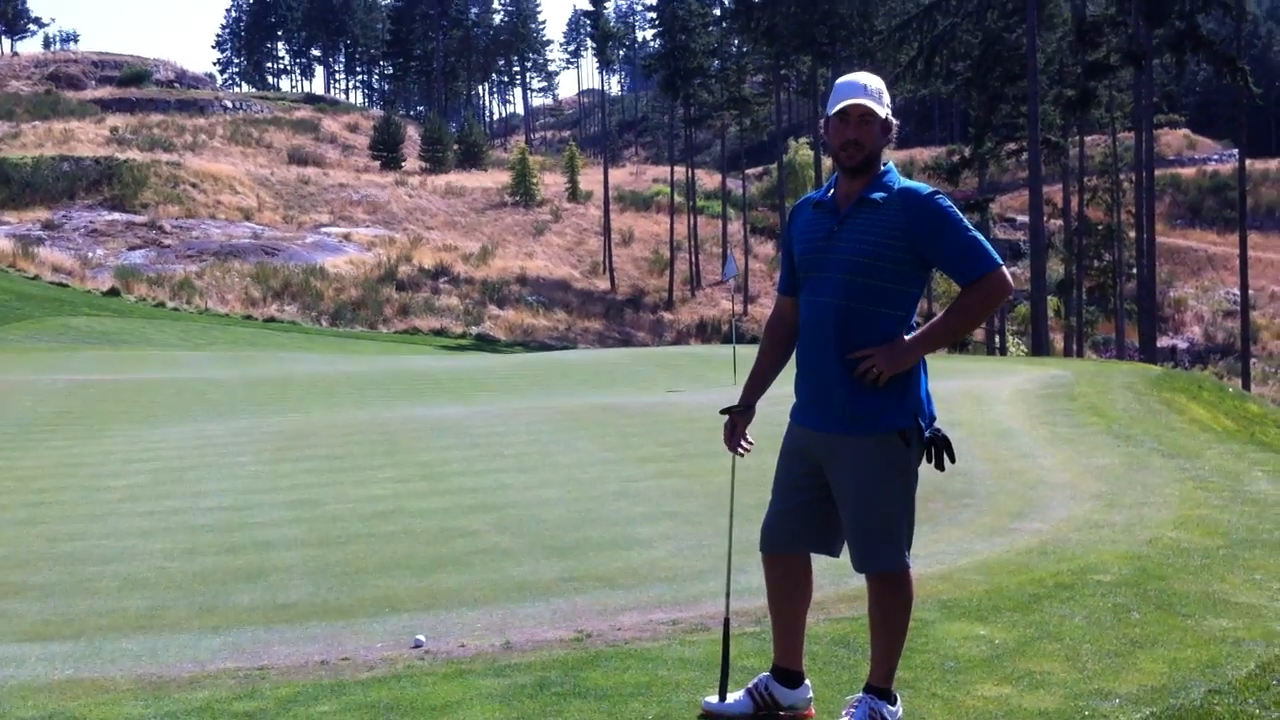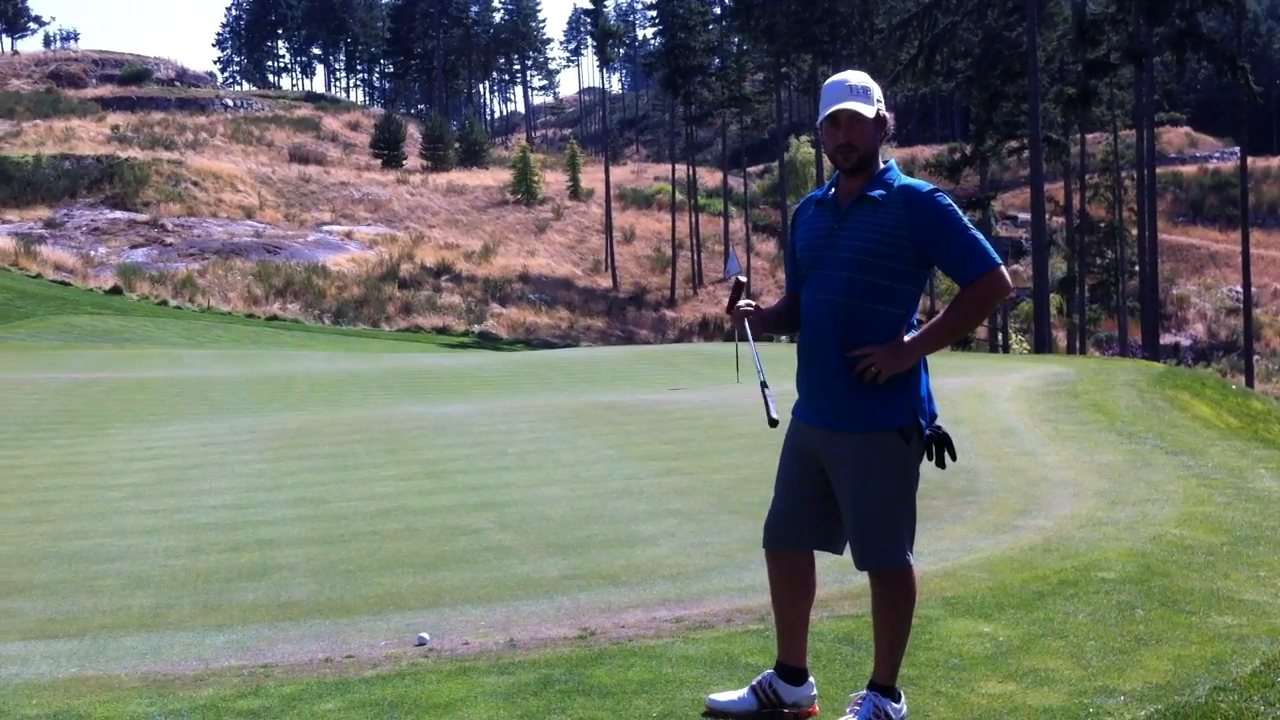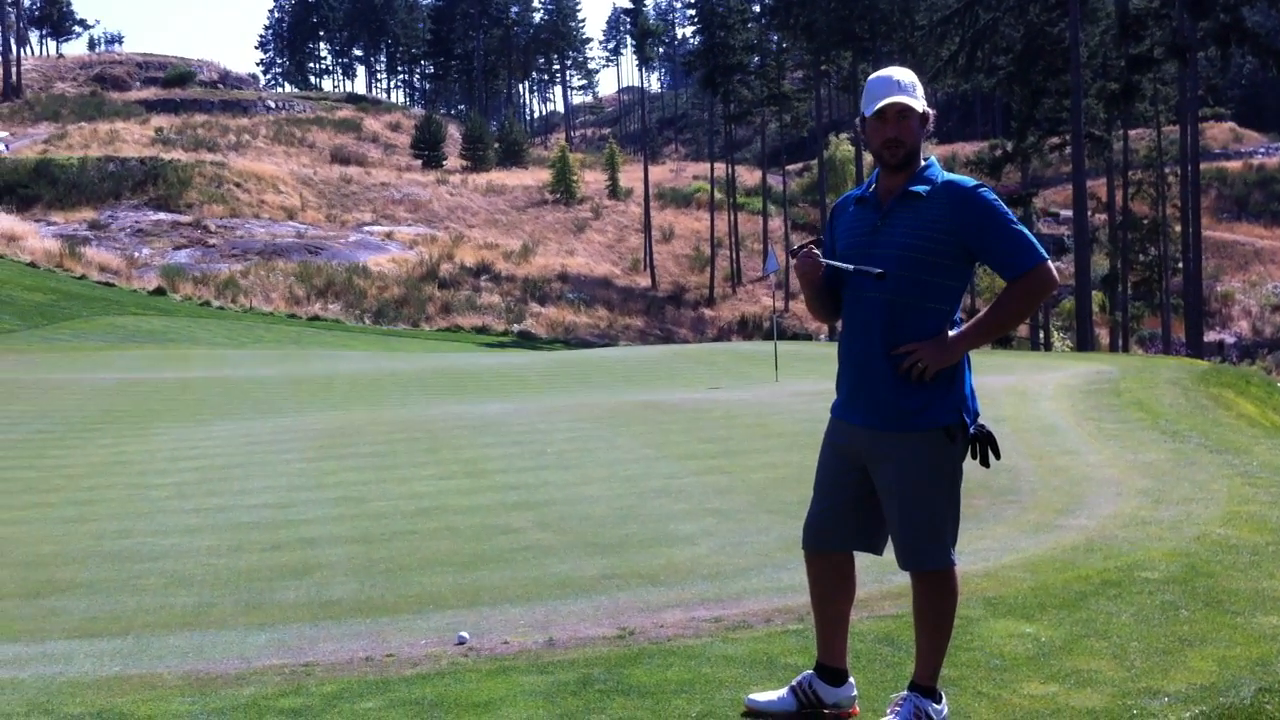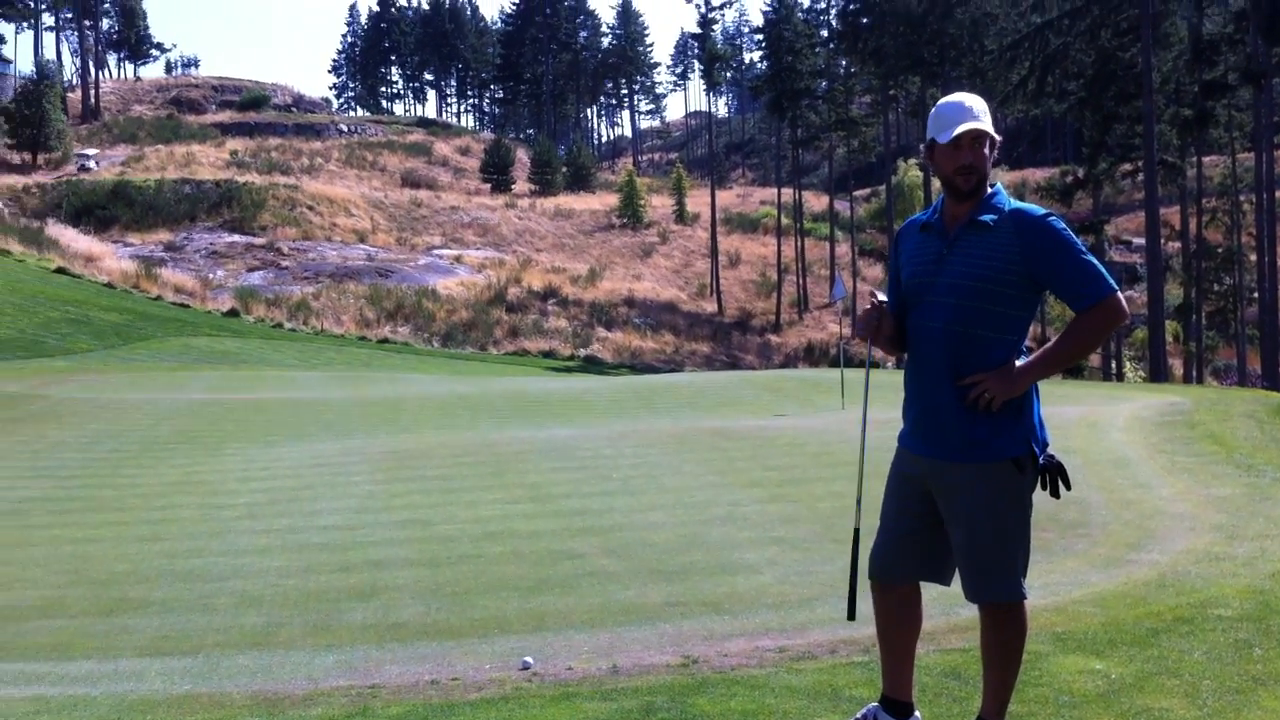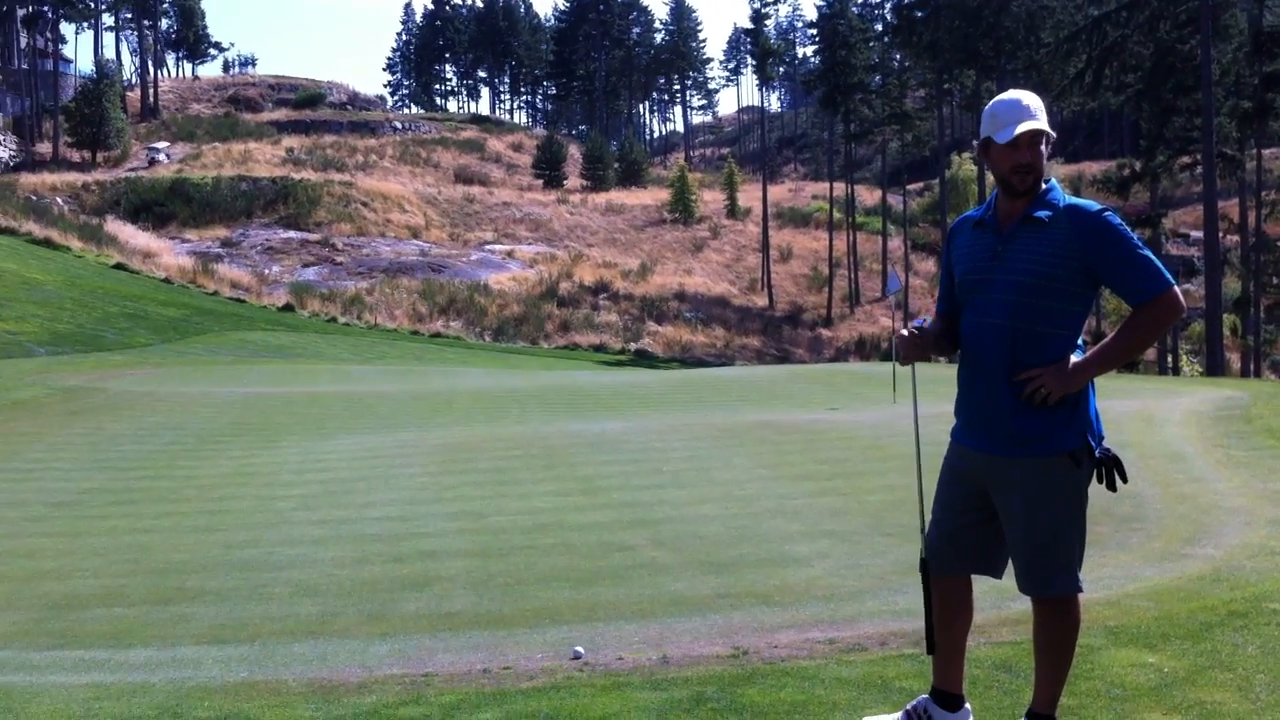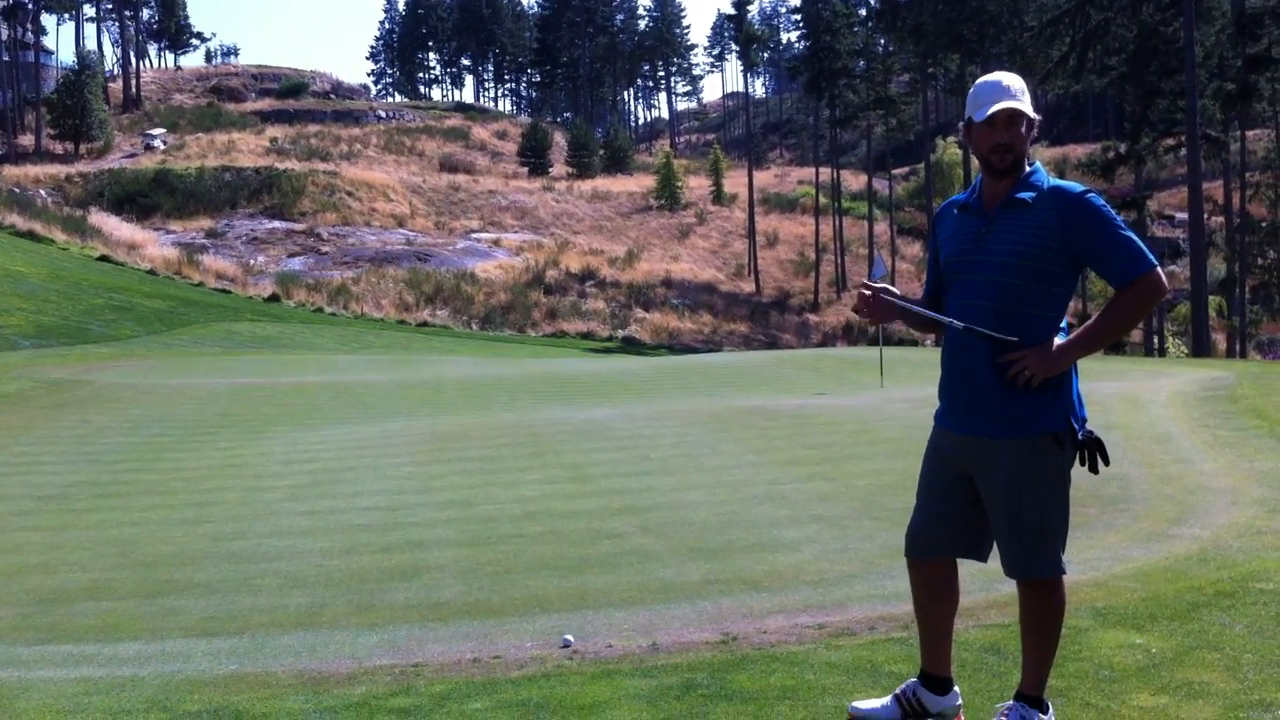
dt=0.7s
person 1, frame 1
left shoulder: (917, 207)
right shoulder: (804, 213)
left elbow: (994, 284)
left wrist: (913, 346)
right wrist: (748, 400)
left hip: (881, 423)
right hip: (809, 418)
left knee: (883, 562)
right knee: (782, 545)
person 1, frame 2
left shoulder: (917, 204)
right shoulder: (808, 211)
left elbow: (992, 283)
left wrist: (913, 347)
right wrist: (763, 317)
left hip: (882, 419)
right hip: (811, 415)
left knee: (886, 558)
right knee: (785, 542)
person 1, frame 3
left shoulder: (961, 200)
right shoulder: (846, 209)
left elbow: (1039, 277)
left wrist: (960, 340)
right wrist: (810, 281)
left hip: (925, 418)
right hip: (851, 413)
left knee: (928, 559)
right knee: (824, 542)
person 1, frame 4
left shoulder: (1031, 228)
right shoulder: (910, 235)
left elbow: (1109, 308)
left wrist: (1027, 372)
right wrist: (879, 329)
left hip: (994, 449)
right hip: (919, 443)
left knee: (997, 591)
right knee: (889, 573)
person 1, frame 5
left shoulder: (1085, 224)
right shoulder: (962, 232)
left elbow: (1165, 302)
left wrist: (1083, 368)
right wrist: (925, 341)
left hip: (1048, 445)
right hip: (971, 440)
left knee: (1050, 586)
right knee: (941, 567)
person 1, frame 6
left shoulder: (1068, 205)
right shoulder: (949, 215)
left elbow: (1147, 284)
left wrist: (1066, 350)
right wrist: (894, 306)
left hip: (1031, 427)
right hip: (956, 422)
left knee: (1036, 568)
right knee: (926, 550)
